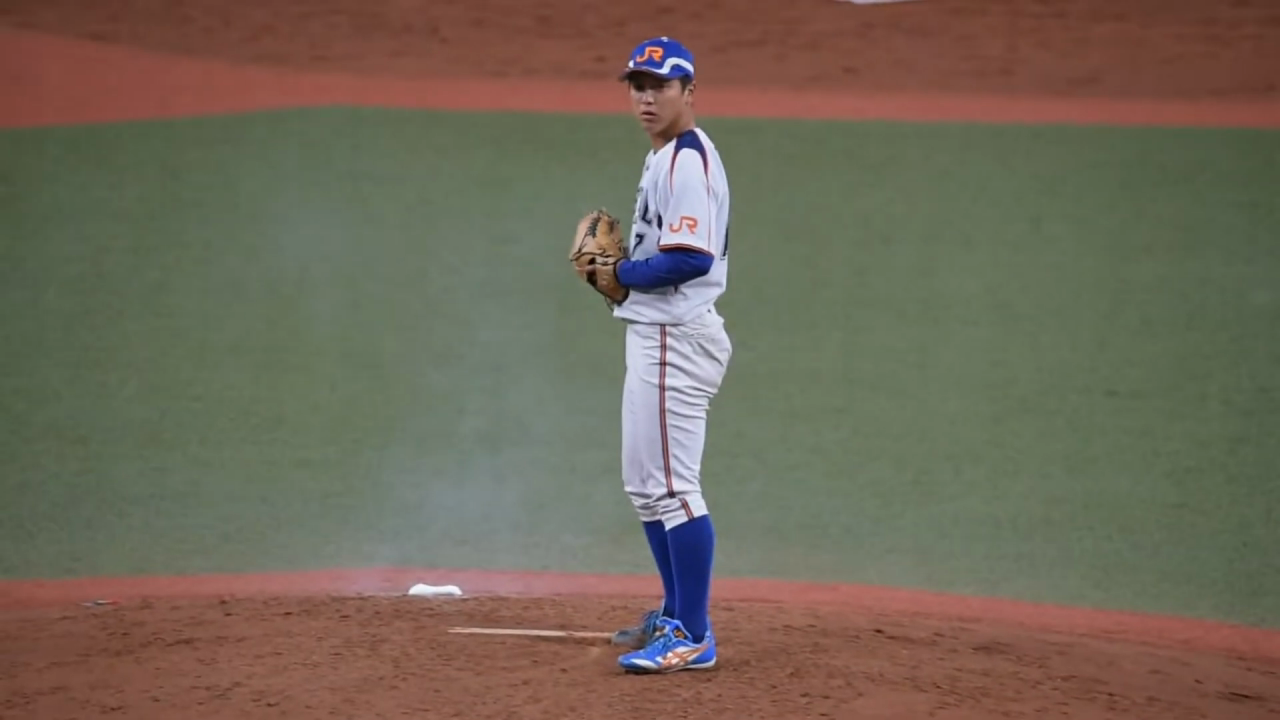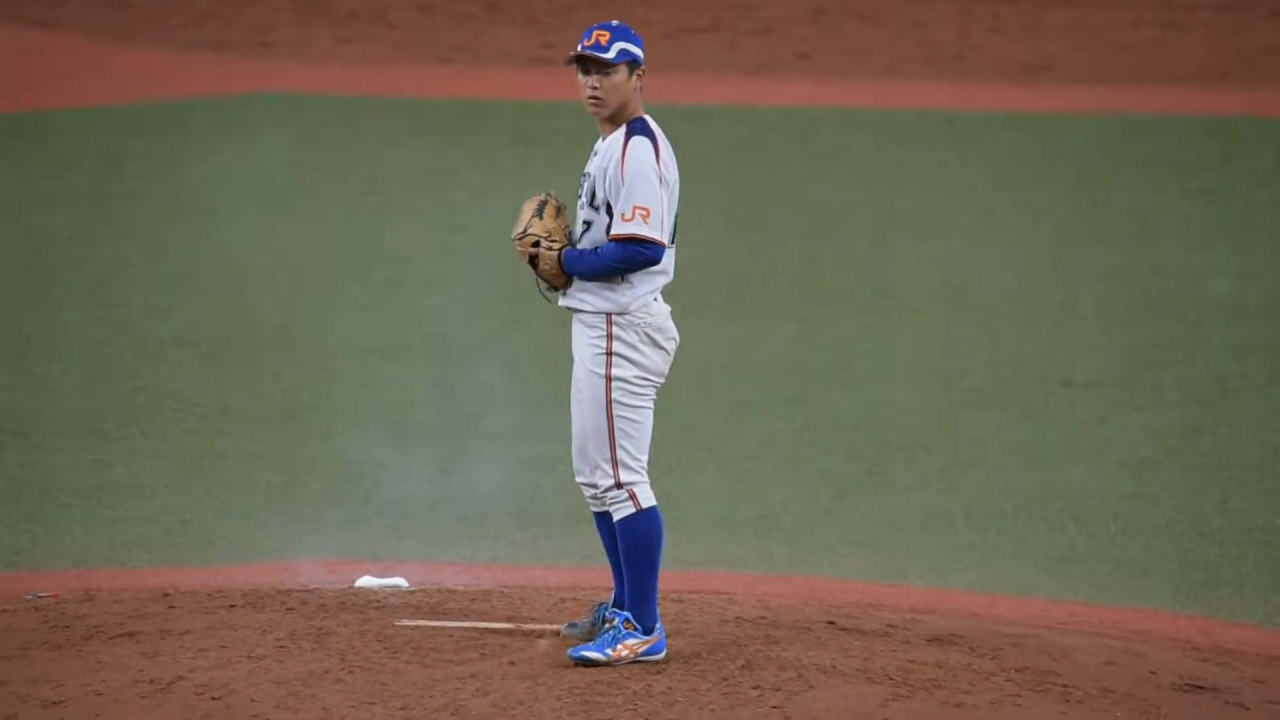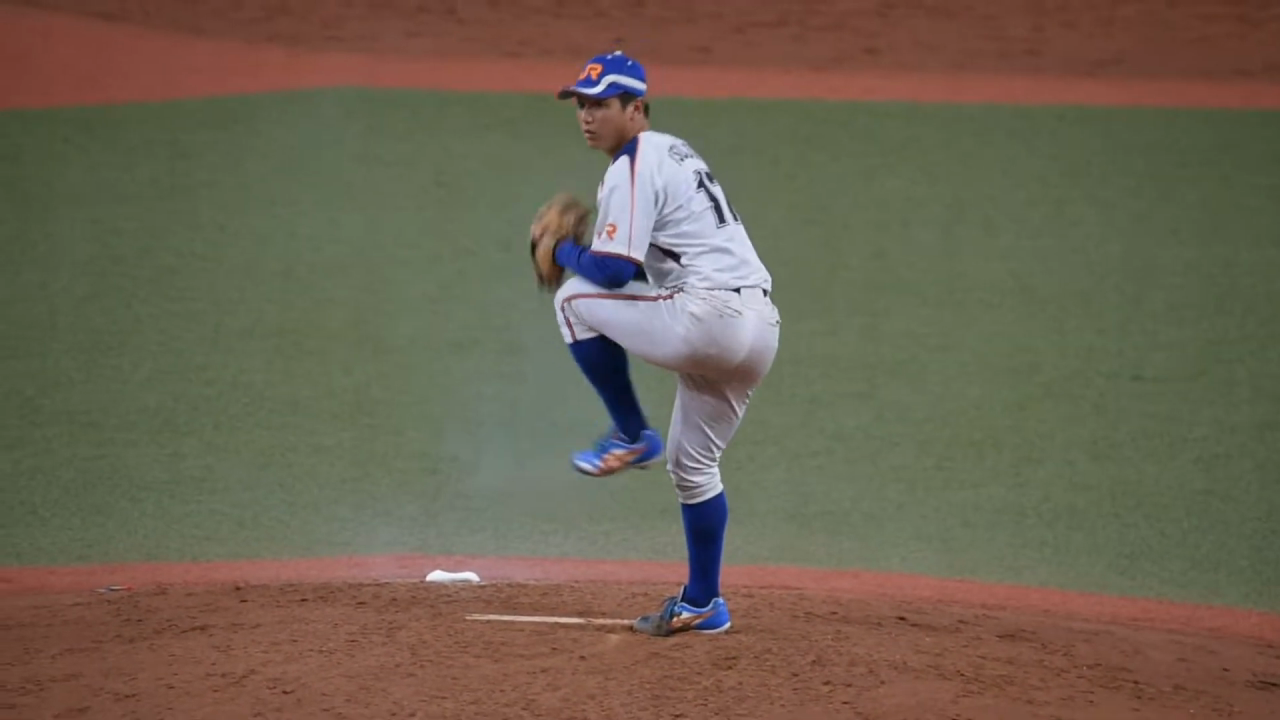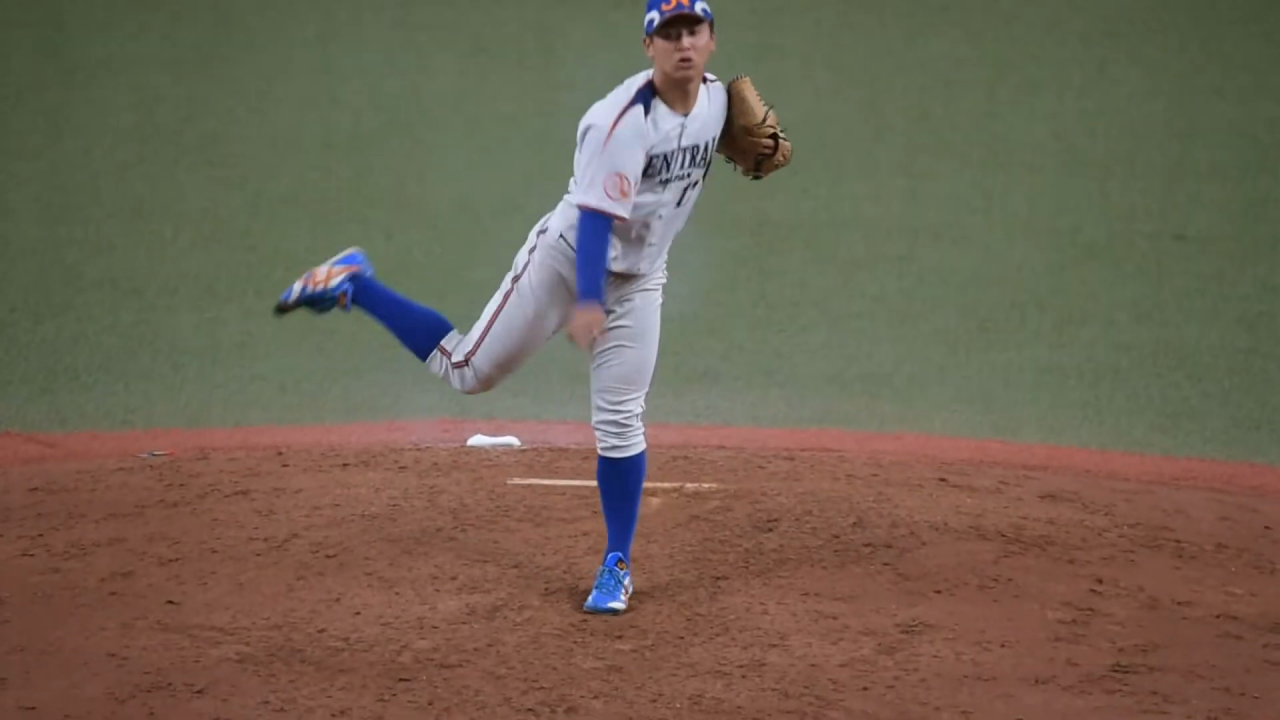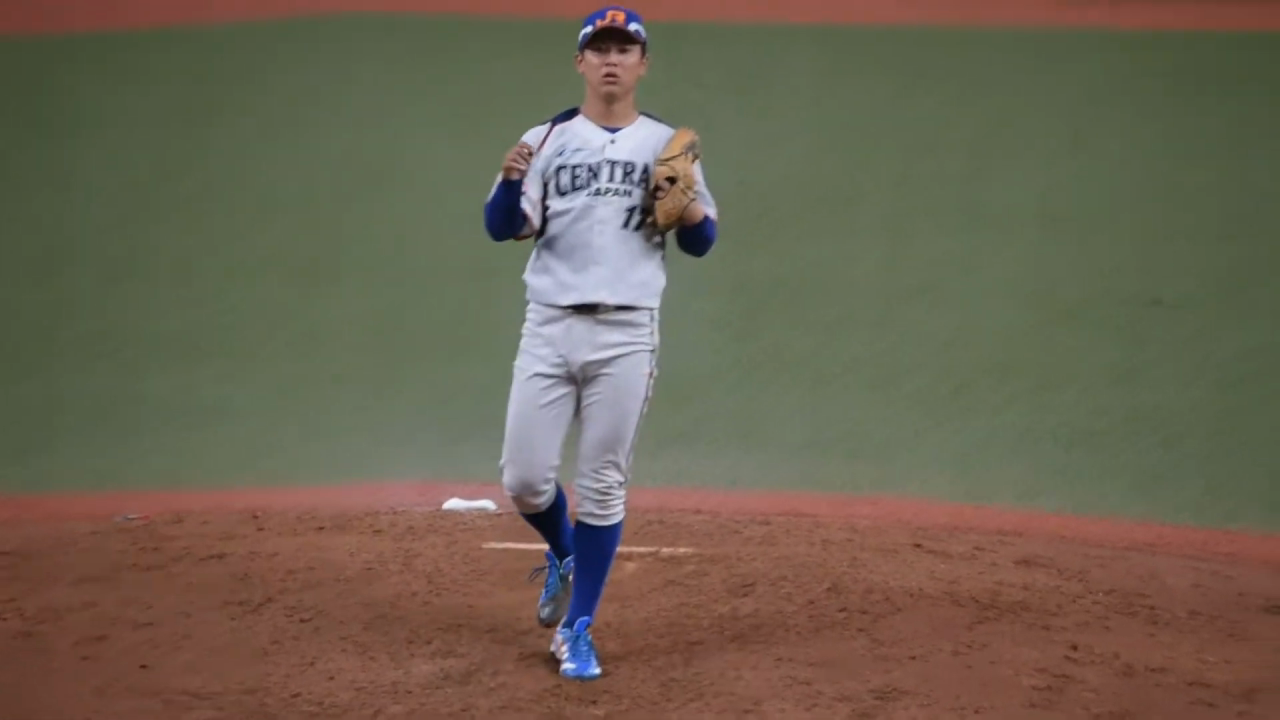
dt=1s
person 1, frame 1
left shoulder: (689, 158)
right shoulder: (665, 158)
left elbow: (692, 259)
left wrist: (622, 274)
right wrist: (621, 271)
left hip: (673, 341)
right hip: (655, 337)
left knee: (672, 487)
right knee: (645, 485)
left ankle: (694, 636)
right ankle: (676, 615)
person 1, frame 2
left shoulder: (638, 146)
right shoulder: (613, 144)
left elbow: (643, 249)
left wrist: (566, 261)
right wrist: (567, 253)
left hip: (622, 330)
right hip: (603, 328)
left knee: (621, 479)
right knee: (596, 476)
left ankle: (643, 628)
right ankle: (626, 606)
person 1, frame 3
left shoulder: (631, 166)
right shoulder: (672, 154)
left elbow: (612, 273)
left wrist: (562, 251)
right wrist: (586, 243)
left hip: (715, 315)
right hip: (757, 325)
left knee: (576, 301)
right knee: (693, 463)
left ankle: (632, 436)
right ankle: (703, 602)
person 1, frame 4
left shoulder: (716, 97)
right shoulder: (619, 119)
right elbow: (594, 220)
right wrist: (586, 301)
left hip: (638, 283)
right hip: (565, 259)
left knee: (620, 422)
right knee: (464, 367)
left ankle: (616, 564)
right ankle: (352, 283)
person 1, frame 5
left shoulder: (668, 144)
right shoulder: (548, 140)
left elbow: (702, 243)
right elbow: (501, 226)
left wrist: (692, 214)
right wrist: (510, 176)
left hip: (626, 334)
right hip: (549, 328)
left knee: (601, 485)
right knee: (524, 478)
left ankle: (577, 627)
right ankle: (561, 557)
